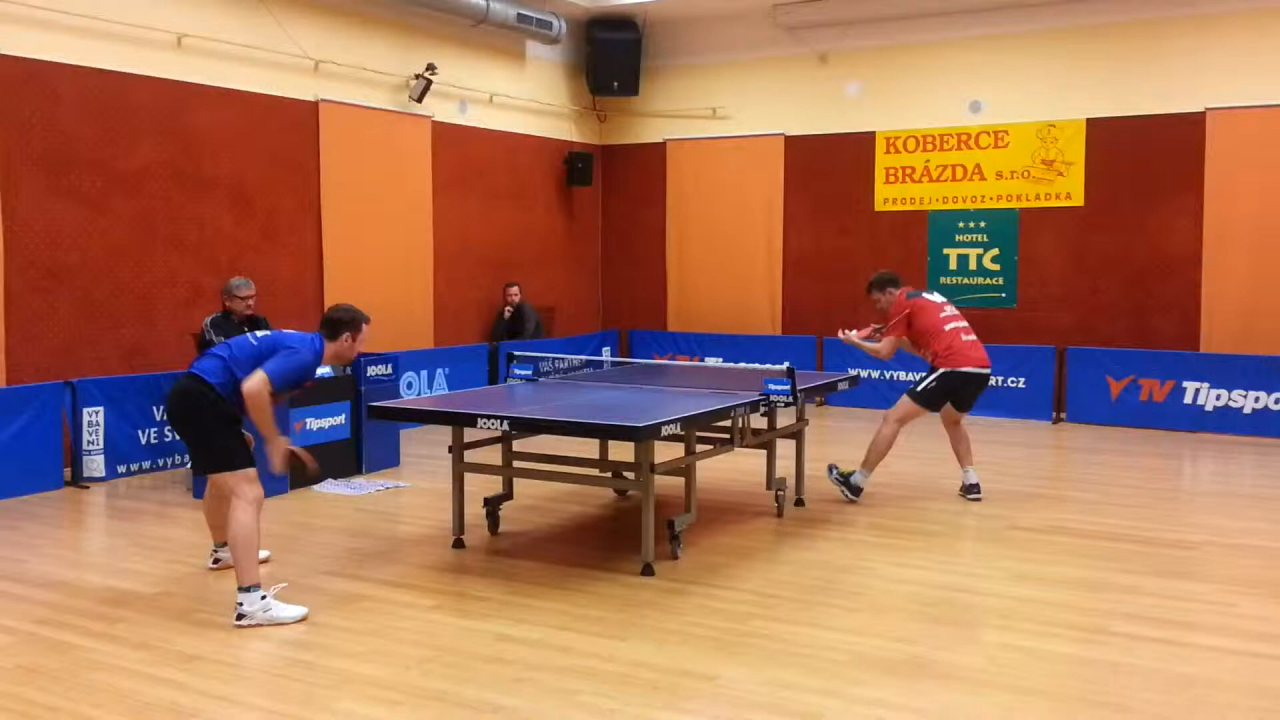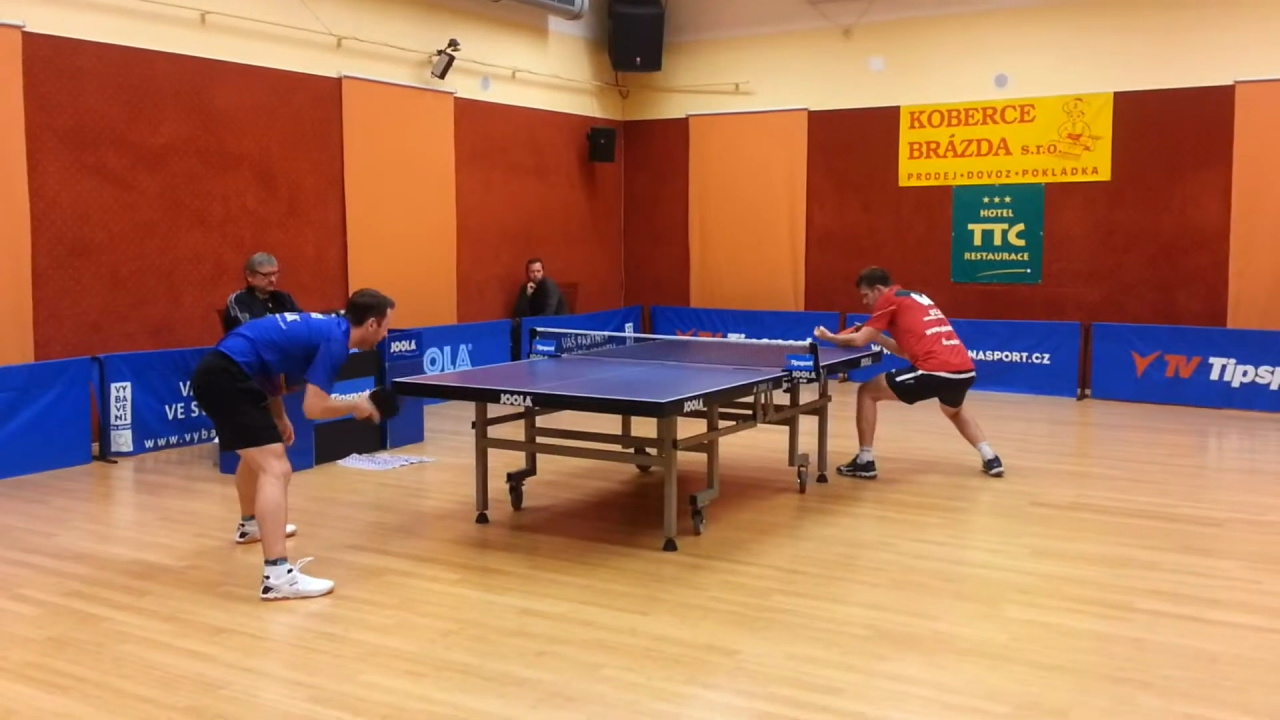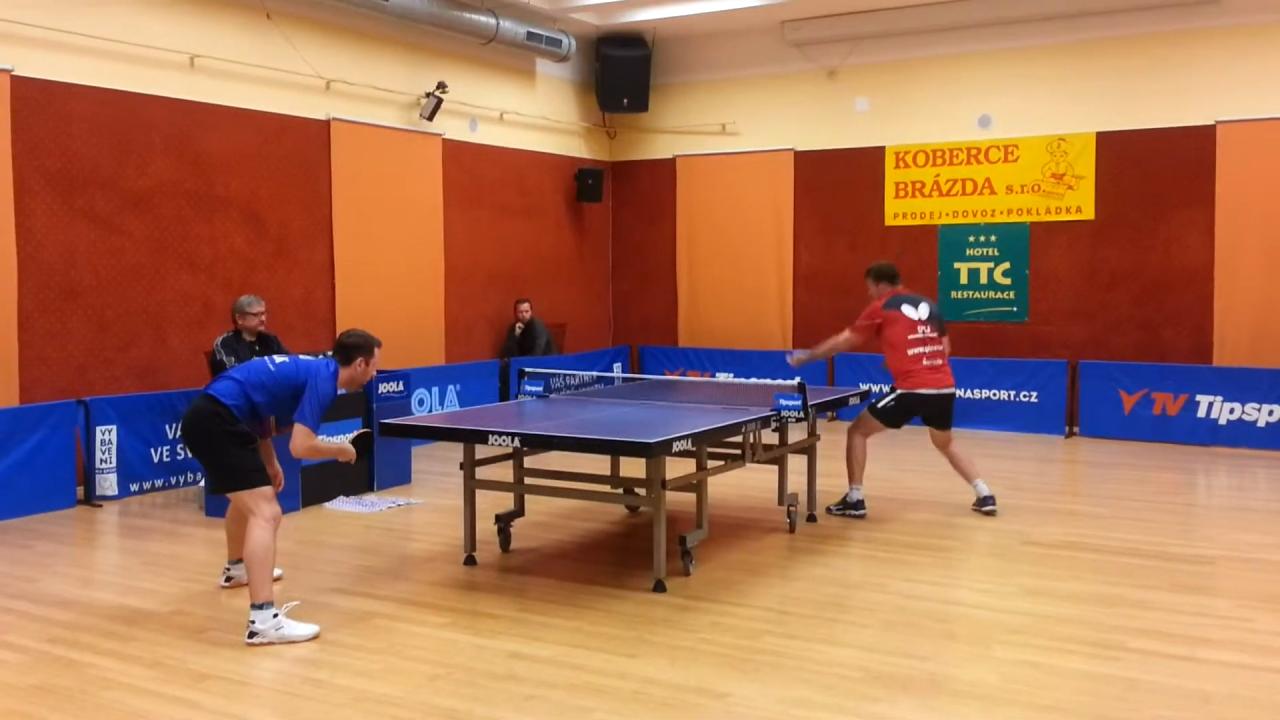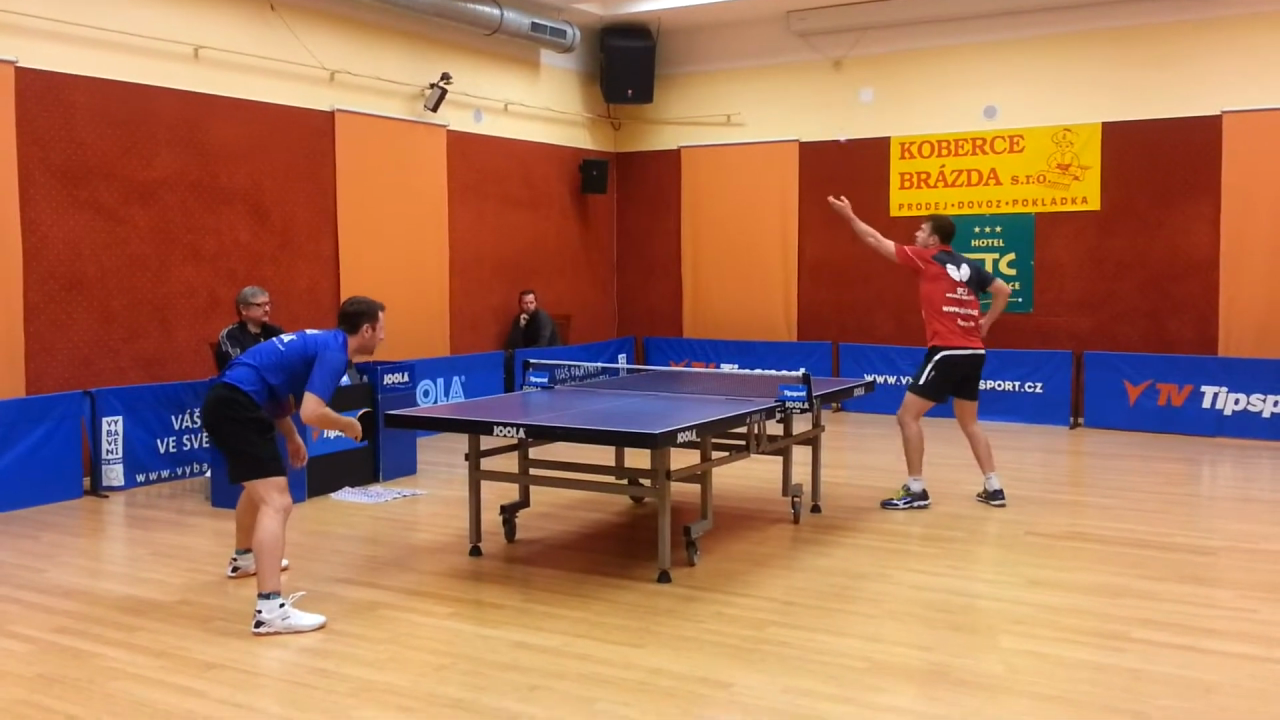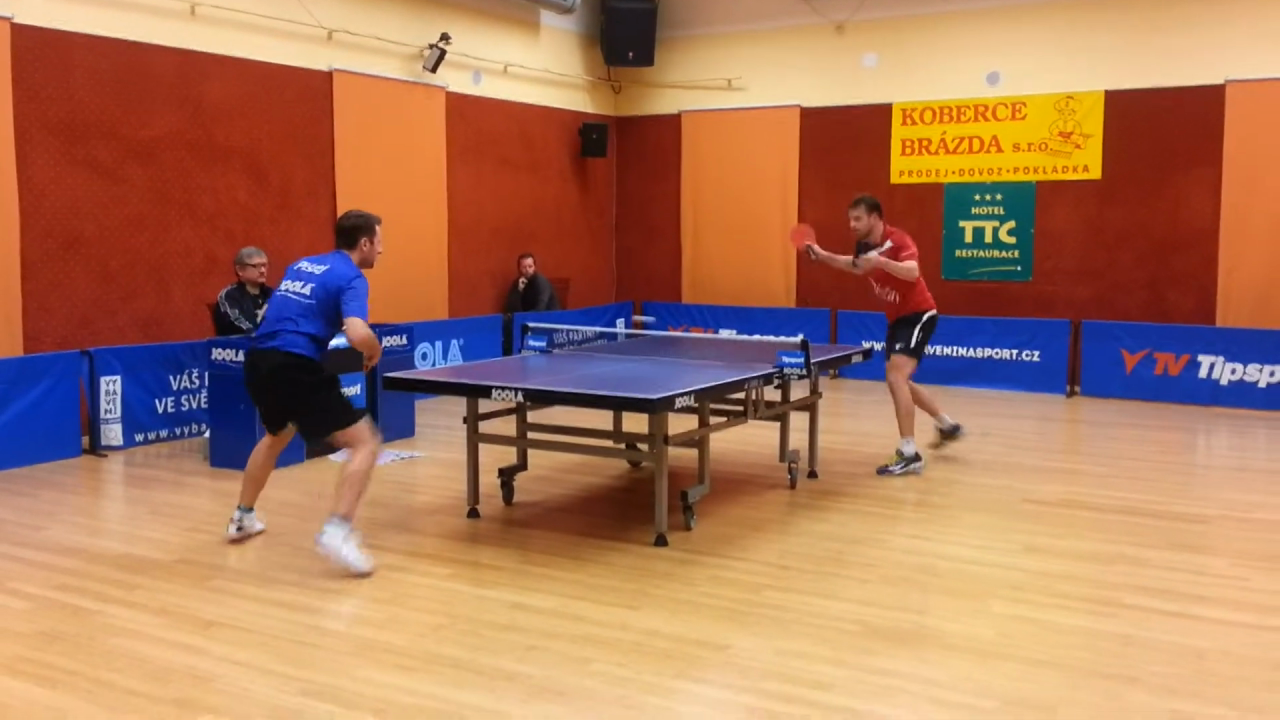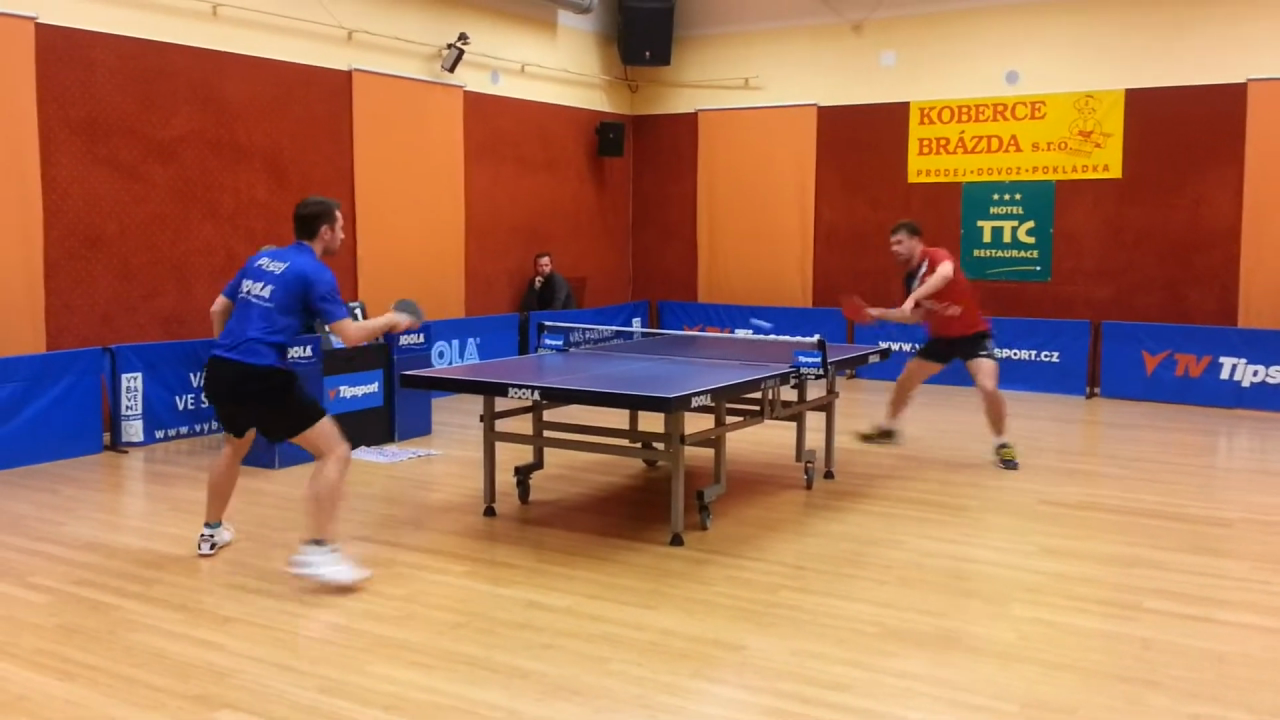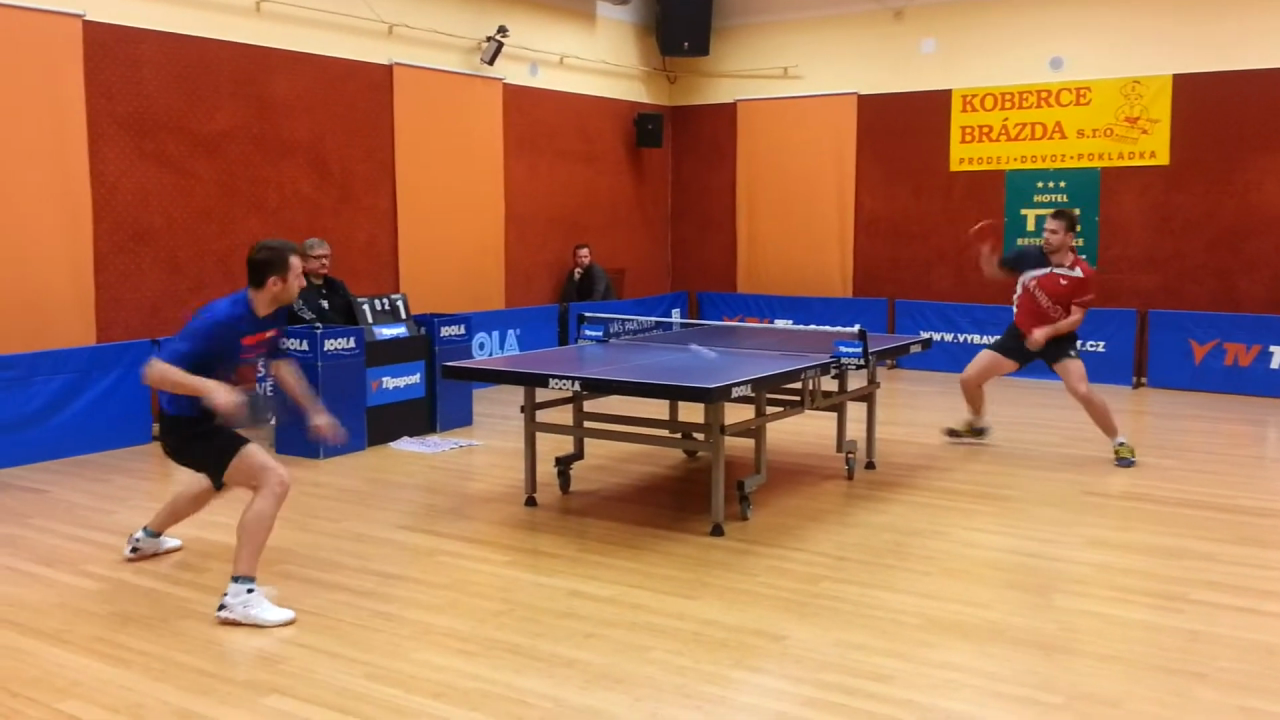
dt=0.7s
person 1, frame 1
left shoulder: (301, 344)
right shoulder: (304, 353)
right elbow: (252, 388)
left wrist: (236, 432)
right wrist: (274, 440)
left hip: (191, 393)
right hip: (203, 399)
left knee: (222, 478)
right knee: (248, 494)
left ankle: (223, 551)
right ankle: (250, 602)
person 1, frame 2
left shoulder: (324, 327)
right shoulder: (335, 340)
right elbow: (315, 408)
left wrist: (279, 418)
right wrist: (356, 406)
left hip: (217, 370)
right hip: (228, 378)
left knee: (255, 453)
right knee: (275, 470)
left ankle: (250, 524)
right ankle: (278, 575)
person 1, frame 3
left shoulder: (312, 368)
right shoulder: (323, 380)
right elbow: (301, 446)
left wrist: (269, 462)
right wrist: (341, 450)
left hip: (206, 414)
right hip: (218, 421)
left knee: (246, 497)
right knee: (265, 513)
left ankle: (236, 568)
right ankle: (263, 621)
person 1, frame 4
left shoulder: (320, 342)
right shoulder: (334, 352)
right elbow: (312, 413)
left wrist: (291, 437)
right wrist: (348, 425)
left hip: (224, 400)
right hip: (236, 407)
left knee: (259, 484)
right knee: (276, 503)
left ankle: (244, 558)
right ankle: (270, 609)
person 1, frame 5
left shoulder: (302, 265)
right shoulder: (351, 278)
left elbow: (271, 317)
right elbow: (357, 334)
right wrist: (374, 350)
left hip: (259, 360)
right hip: (296, 369)
left knee: (277, 438)
right knee: (365, 444)
left ankle: (242, 517)
right ankle: (337, 530)
person 1, frame 6
left shoulder: (260, 259)
right shoulder: (314, 273)
left elbow: (218, 310)
right elbow: (349, 335)
right wrist: (390, 320)
left hip: (221, 370)
right hip: (261, 377)
left knee: (234, 447)
right knee: (335, 453)
left ankle: (210, 532)
right ankle: (316, 551)
person 1, frame 7
left shoulder: (275, 313)
right shoulder: (216, 320)
left elbow: (281, 365)
right elbow: (159, 373)
left wrist: (313, 410)
right wrist: (212, 388)
left hip: (219, 420)
right hip: (186, 425)
left knee: (218, 483)
right knee: (274, 482)
left ankle: (146, 538)
right ankle: (239, 595)
person 2, frame 1
left shoulder: (902, 302)
right shoulder: (930, 299)
left elbow: (885, 352)
left wrist: (855, 341)
right wrist: (891, 336)
left hip: (954, 368)
right hip: (980, 368)
left knee: (894, 418)
right knee: (952, 421)
left ankle: (856, 482)
right ankle: (971, 482)
person 2, frame 2
left shoulder: (889, 299)
right shoulder: (916, 299)
left elbow: (859, 341)
left wrist: (830, 337)
right wrist: (874, 335)
left hip: (935, 371)
right hip: (965, 371)
left knee: (867, 392)
right knee: (954, 411)
left ankle: (865, 461)
right ankle: (990, 458)
person 2, frame 3
left shoulder: (881, 308)
right shoulder: (928, 305)
left elbow: (842, 342)
left wrist: (807, 355)
left hip: (912, 391)
right hip: (944, 390)
left knee: (858, 431)
right knee: (946, 445)
left ankle: (854, 499)
right ankle: (985, 495)
person 2, frame 4
left shoulder: (926, 259)
right shoulder: (970, 266)
left elbow: (877, 241)
right elbow: (1003, 291)
left wrist: (849, 215)
right wrist: (986, 321)
left hip: (946, 353)
right hip: (974, 354)
left knee: (908, 416)
right knee: (969, 422)
left ankle: (916, 490)
right ankle: (993, 488)
person 2, frame 5
left shoulder: (898, 241)
right shoulder: (864, 245)
left elbow: (911, 271)
right elbow: (853, 265)
left wrist: (882, 262)
right wrist: (824, 256)
left hip: (919, 316)
right hip: (898, 320)
left knee: (896, 379)
right knee: (899, 380)
left ankle: (908, 454)
right ankle: (947, 425)
person 2, frame 6
left shoulder: (937, 256)
right shoulder: (911, 276)
left elbow: (946, 273)
right elbow: (914, 317)
left wrist: (912, 299)
right wrist: (880, 314)
left hip: (974, 333)
right hip: (941, 337)
left knee: (988, 387)
right knee: (904, 382)
left ankle: (1001, 443)
right ankle: (888, 428)
person 2, frame 7
left shoulder: (1082, 274)
right shoulder: (1028, 255)
left elbow: (1077, 317)
right elbow: (995, 273)
left wrist: (1047, 331)
right wrist: (987, 258)
left hip: (1057, 338)
right hip: (1020, 335)
left knee: (1082, 391)
right knee: (969, 378)
left ankle: (1120, 444)
right ankle: (978, 424)
